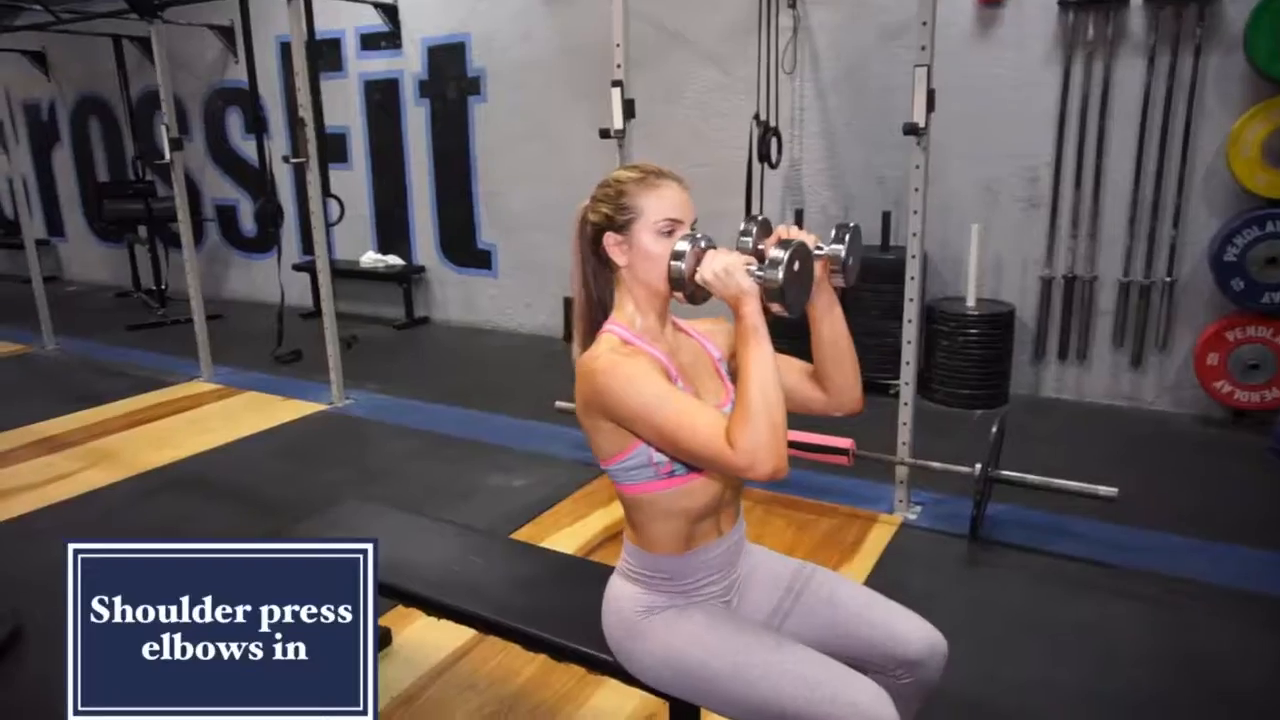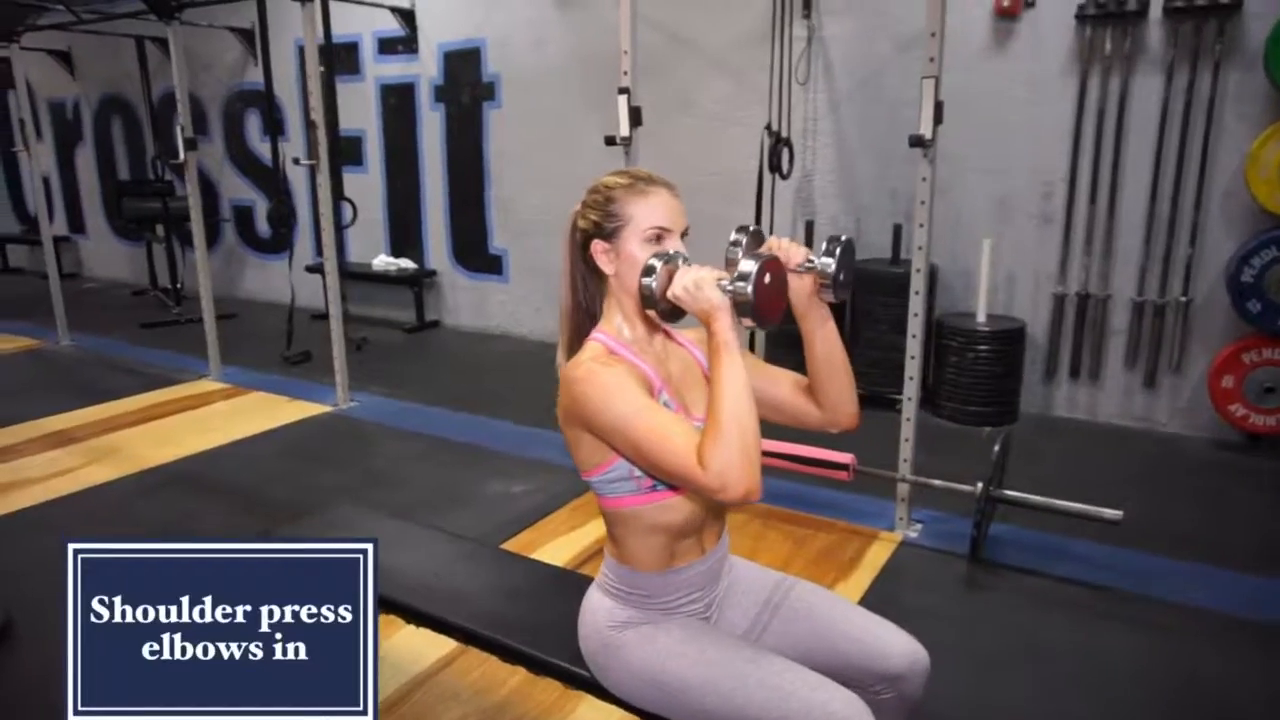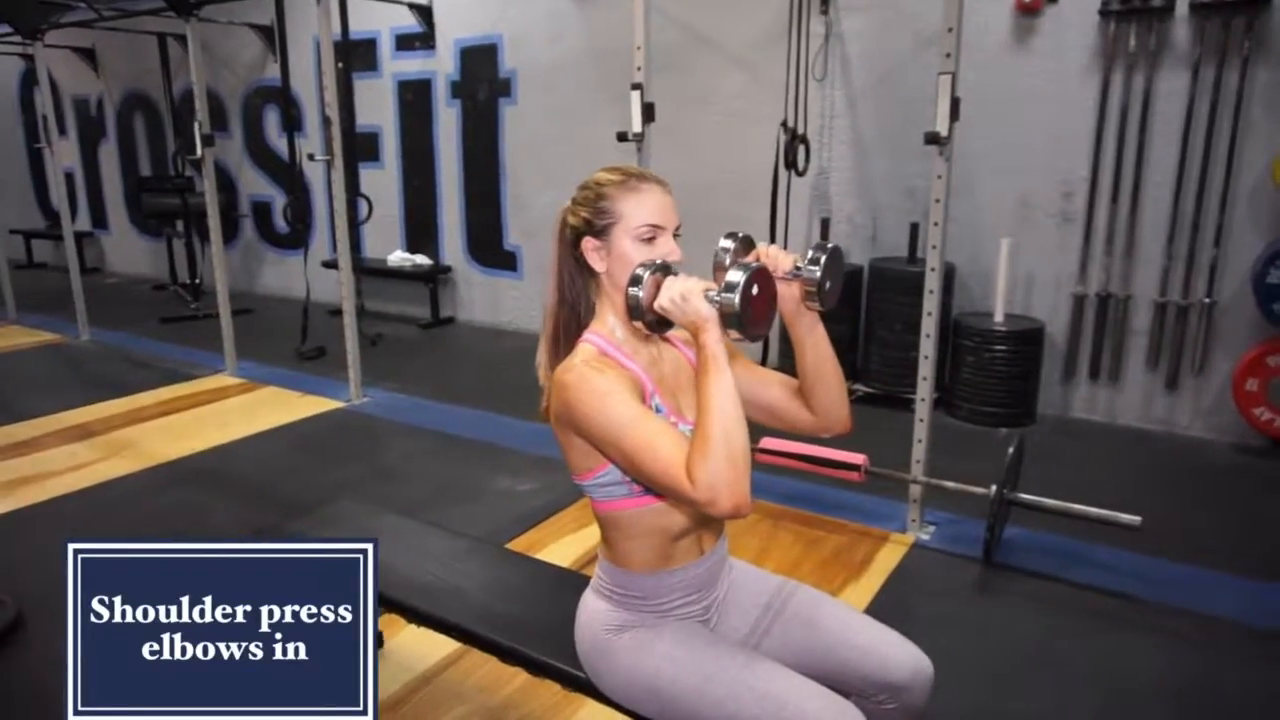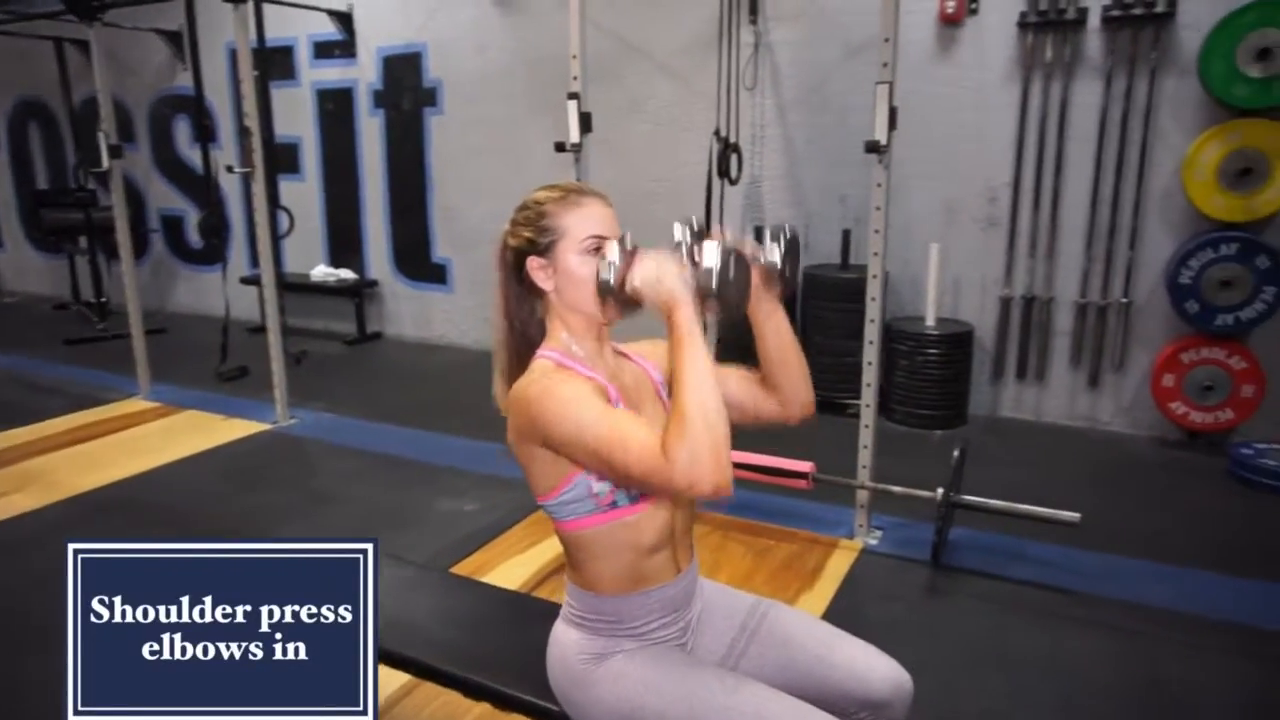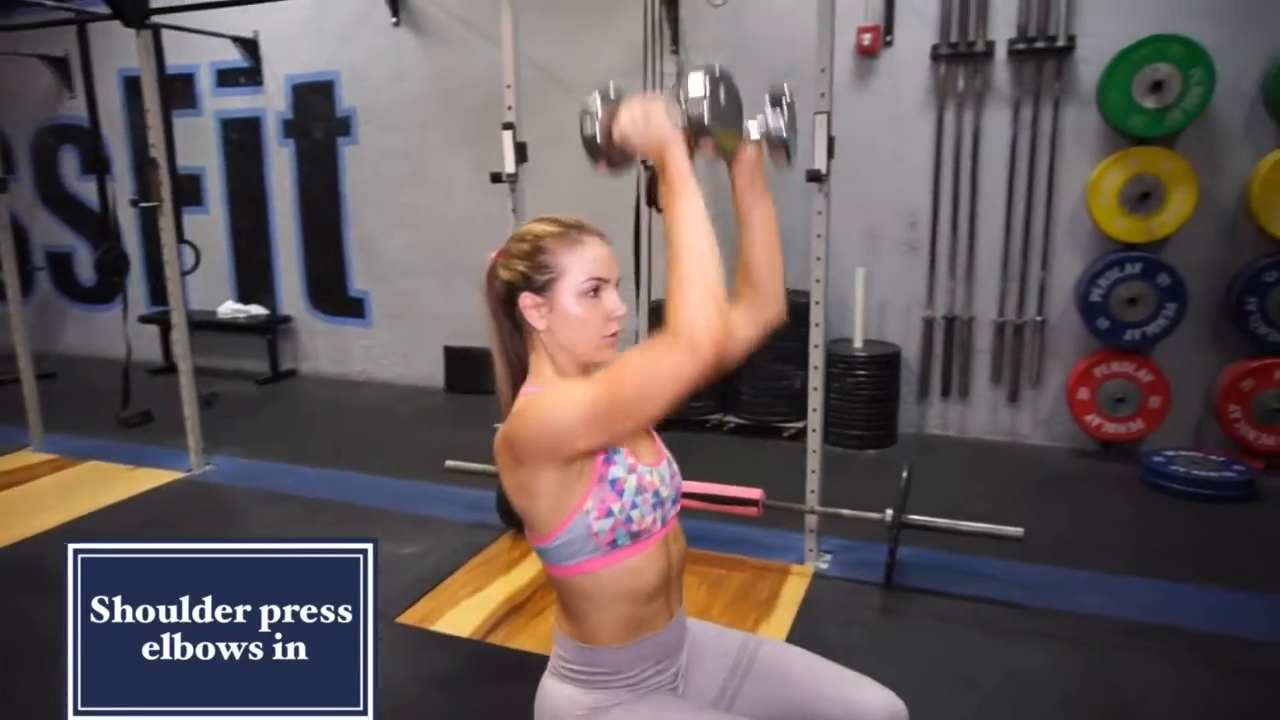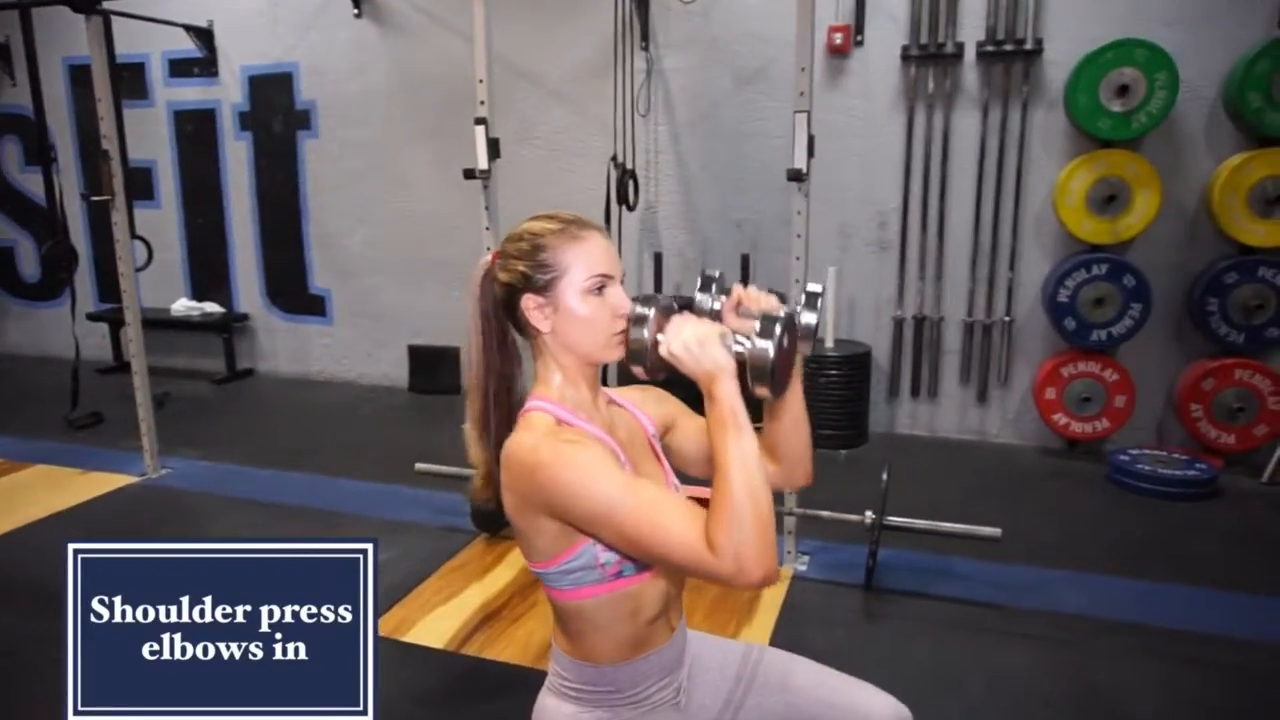
dt=0.7s
person 1, frame 1
left shoulder: (705, 337)
right shoulder: (609, 365)
left elbow: (841, 397)
right elbow: (761, 459)
left wrist: (817, 291)
right wrist: (747, 309)
left hip: (738, 570)
right hip: (663, 609)
left knee: (920, 652)
person 1, frame 2
left shoulder: (694, 346)
right shoulder: (593, 376)
left elbow: (836, 413)
right elbow: (734, 481)
left wrist: (808, 305)
right wrist: (721, 324)
left hip: (722, 585)
right hip: (643, 623)
left knee: (902, 666)
person 1, frame 3
left shoulder: (687, 347)
right shoulder: (585, 378)
left elbow: (828, 417)
right elbow: (724, 493)
left wrist: (796, 311)
right wrist: (709, 335)
left hip: (722, 587)
right hip: (640, 624)
left knee: (905, 676)
person 1, frame 4
left shoulder: (643, 361)
right shoulder: (544, 395)
left elbow: (793, 403)
right elbow: (706, 474)
left wrist: (757, 292)
right wrist: (681, 313)
left hip: (695, 609)
right hip: (615, 650)
person 1, frame 5
left shoulder: (618, 397)
right shoulder: (538, 426)
left elbow: (758, 311)
right elbow: (701, 341)
left wrist: (747, 169)
right wrist: (672, 159)
left hip: (681, 653)
person 1, frame 6
left shoulder: (638, 408)
right shoulder: (545, 453)
left elbow: (789, 471)
right elbow: (747, 562)
right wrist: (718, 380)
left hip: (682, 661)
